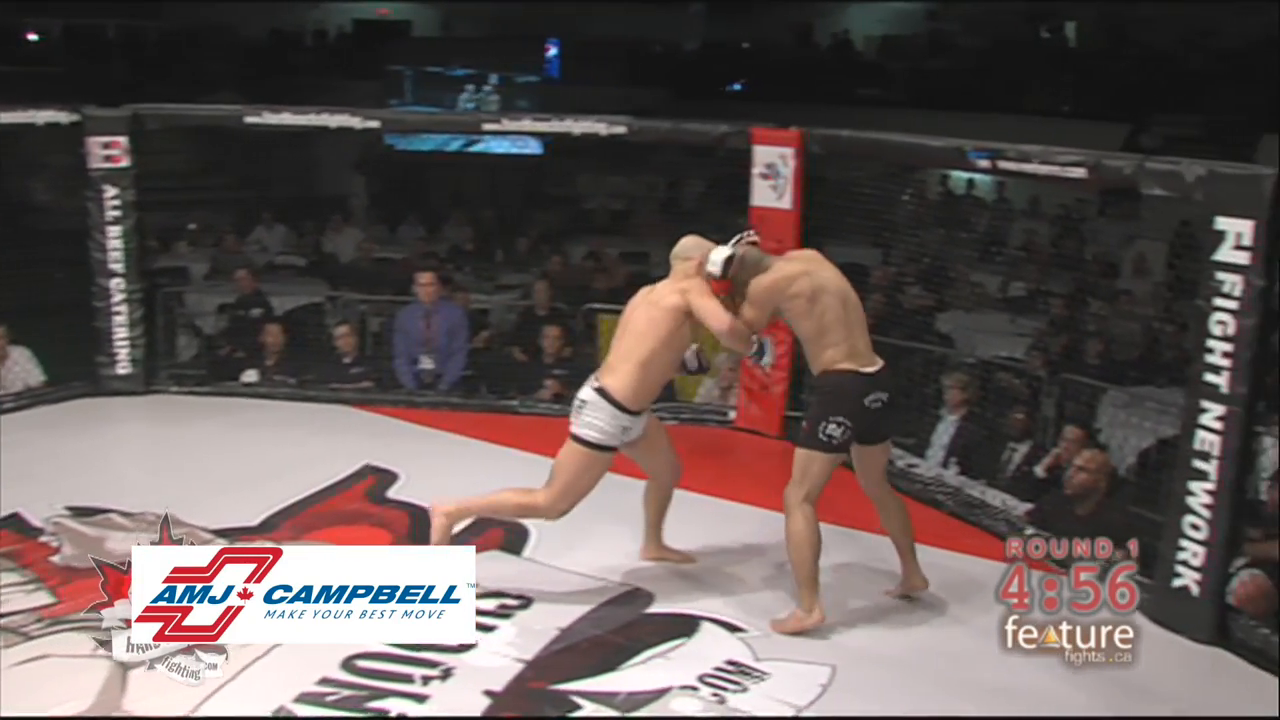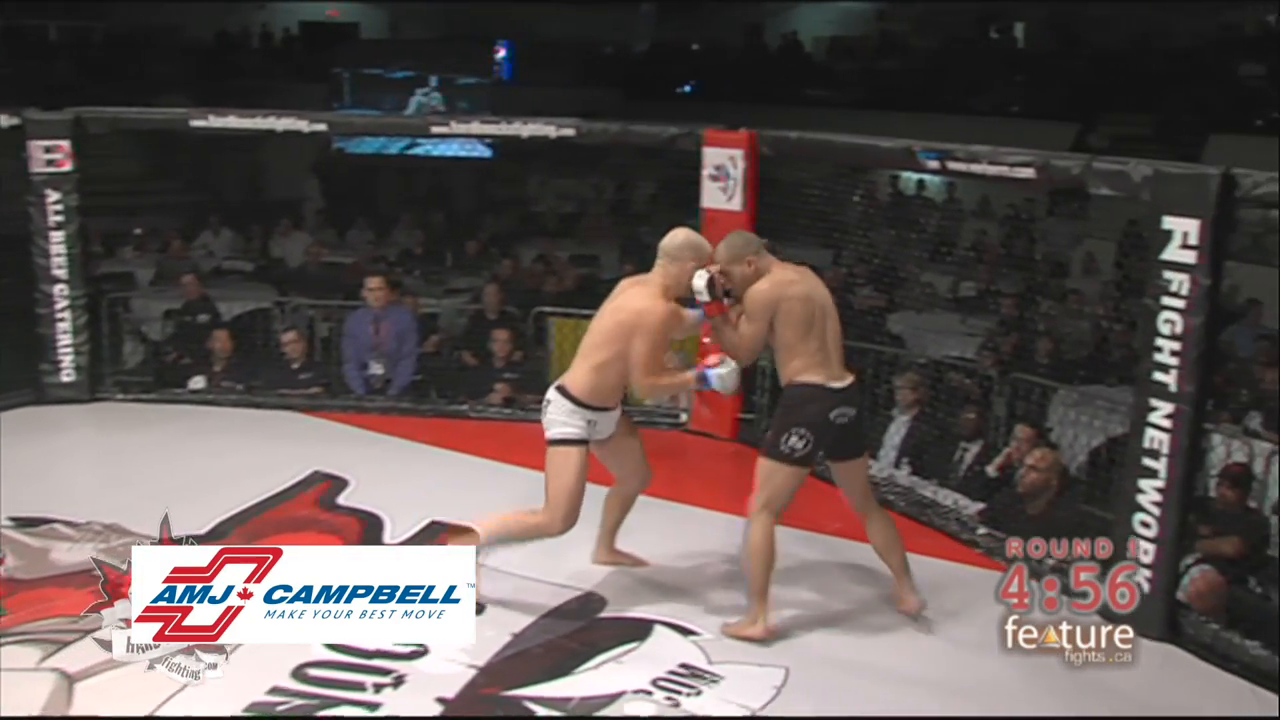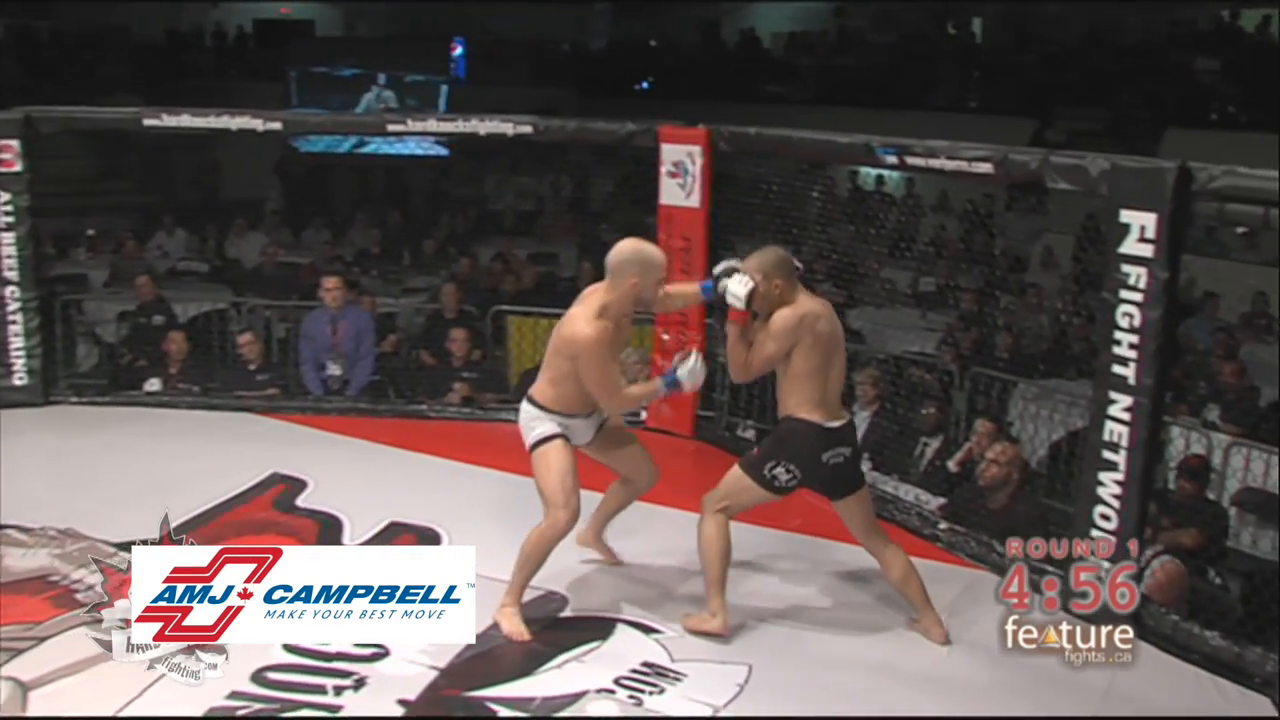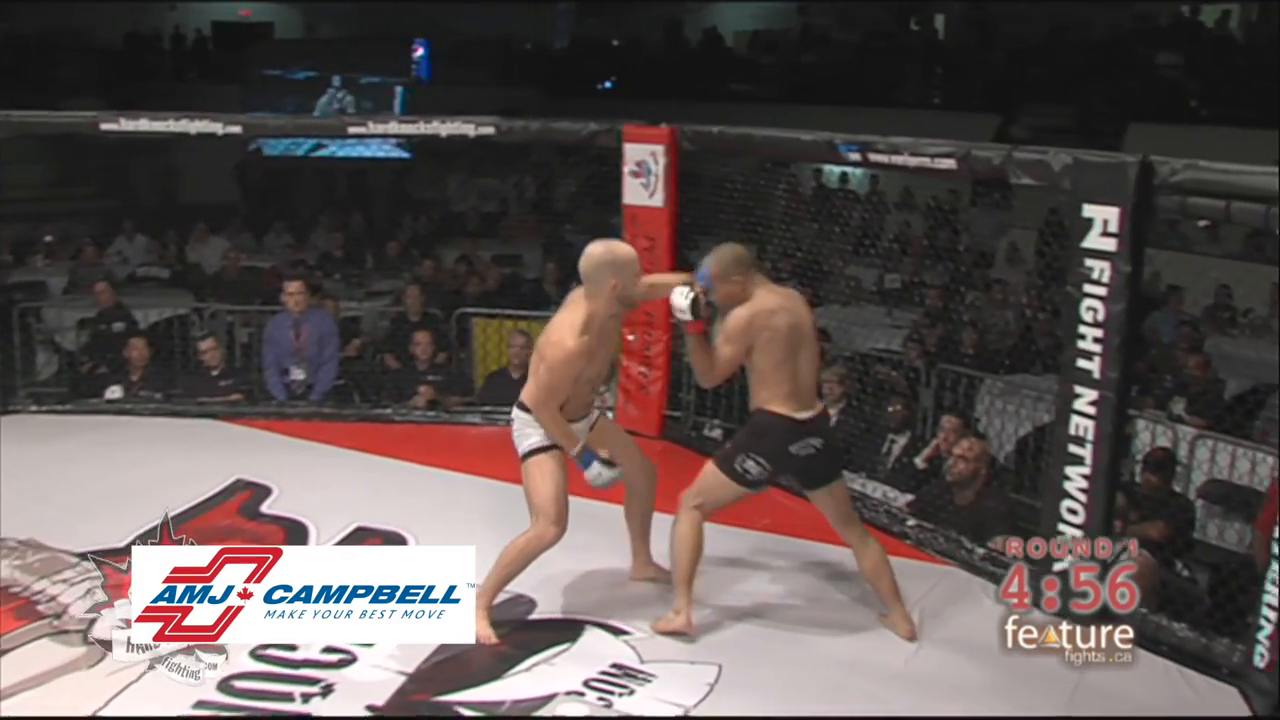
dt=0.5s
person 1, frame 1
left shoulder: (765, 284)
right shoulder: (808, 258)
left wrist: (719, 281)
right wrist: (747, 253)
left hip: (839, 389)
right hip: (876, 382)
left knee: (799, 499)
right knee: (877, 487)
left ankle: (808, 608)
right ankle: (912, 576)
person 1, frame 2
left shoulder: (764, 291)
right shoulder: (805, 276)
left elbow: (743, 353)
left wrist: (712, 305)
right wrist: (728, 299)
left hip: (806, 402)
right hip: (844, 397)
left knee: (762, 510)
right knee: (866, 506)
left ankle: (756, 619)
right ankle: (907, 593)
person 1, frame 3
left shoulder: (791, 317)
right shoulder: (821, 310)
left elbow: (741, 372)
right elbow: (759, 347)
left wrist: (737, 312)
right wrist: (750, 315)
left hip: (800, 439)
right hip: (838, 438)
left knee: (714, 507)
right knee: (875, 539)
left ankle: (715, 613)
right ankle: (932, 623)
person 1, frame 4
left shoulder: (746, 316)
right shoulder: (795, 300)
left elbow: (709, 377)
left wrist: (692, 324)
right wrist: (724, 311)
left hip: (771, 431)
right hip: (814, 429)
left knee: (691, 506)
right knee: (852, 530)
left ankle: (680, 613)
right ankle: (900, 617)
person 2, frame 1
left shoulder: (649, 293)
right shoulder: (691, 288)
right elbow: (724, 327)
left wrist: (682, 361)
right wrist: (757, 347)
left hip: (628, 410)
right hip: (605, 413)
left knee: (669, 472)
right knee: (551, 504)
left ankle: (653, 545)
right ankle: (452, 512)
person 2, frame 2
left shoulder: (636, 285)
right shoulder: (655, 310)
left elbow: (678, 326)
right elbow: (646, 385)
right wrist: (703, 379)
left hip: (603, 410)
right hip: (572, 411)
left knee: (637, 478)
right knee: (557, 521)
left ankle: (605, 548)
right ankle: (471, 541)
person 2, frame 3
left shoulder: (614, 293)
right shoulder: (588, 332)
left elbow: (668, 299)
right elbow: (614, 401)
left wrist: (711, 289)
right wrist: (669, 382)
left hip: (586, 413)
right hip: (547, 420)
left knee: (643, 473)
right knee: (562, 515)
left ankle: (591, 534)
right ankle: (509, 604)
person 2, frame 4
left shoulder: (604, 299)
right shoulder: (570, 344)
left elbow: (651, 286)
right elbow: (544, 409)
right wrist: (582, 455)
left hip: (582, 417)
right hip: (539, 425)
left knee: (643, 475)
right knee: (549, 528)
left ankle: (642, 564)
right ankle: (478, 607)
